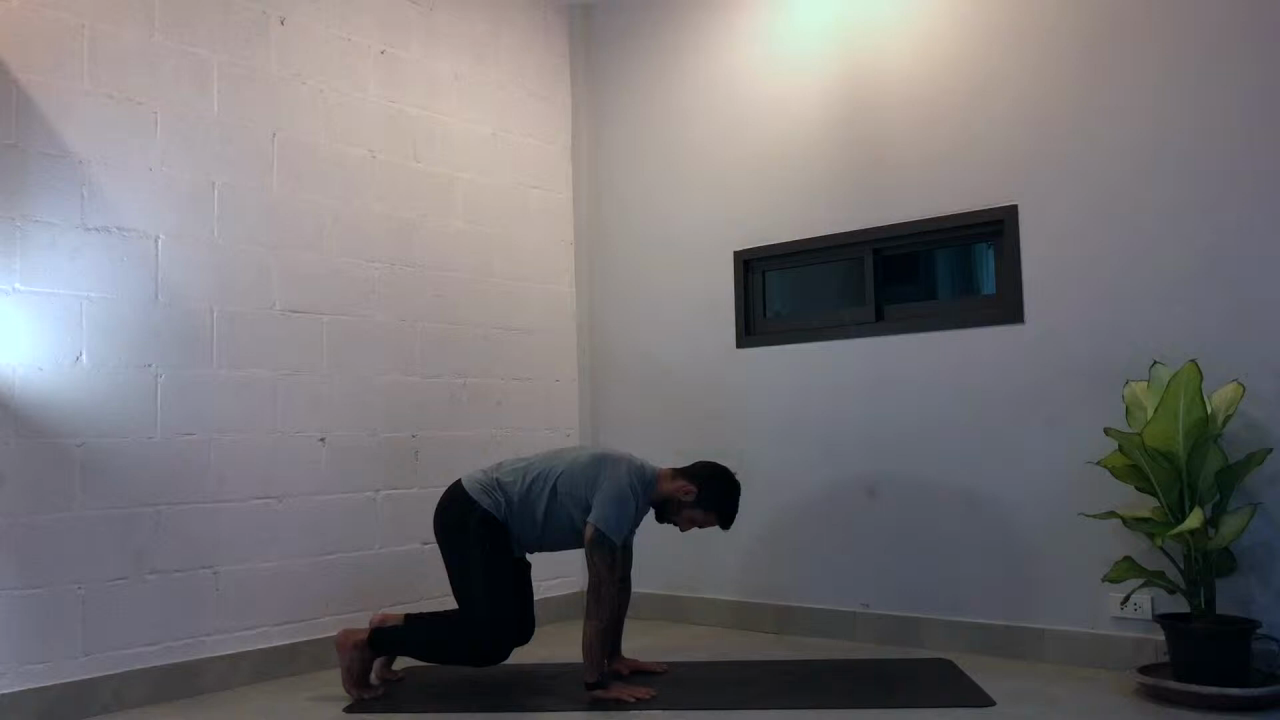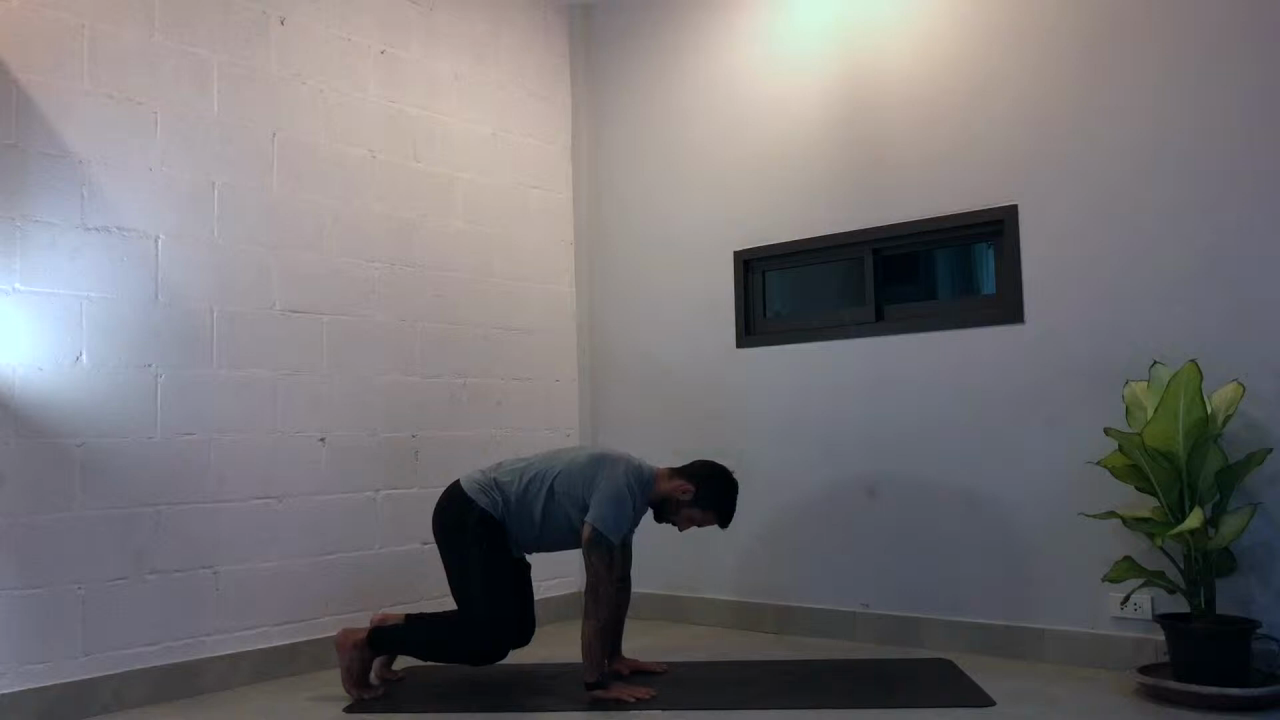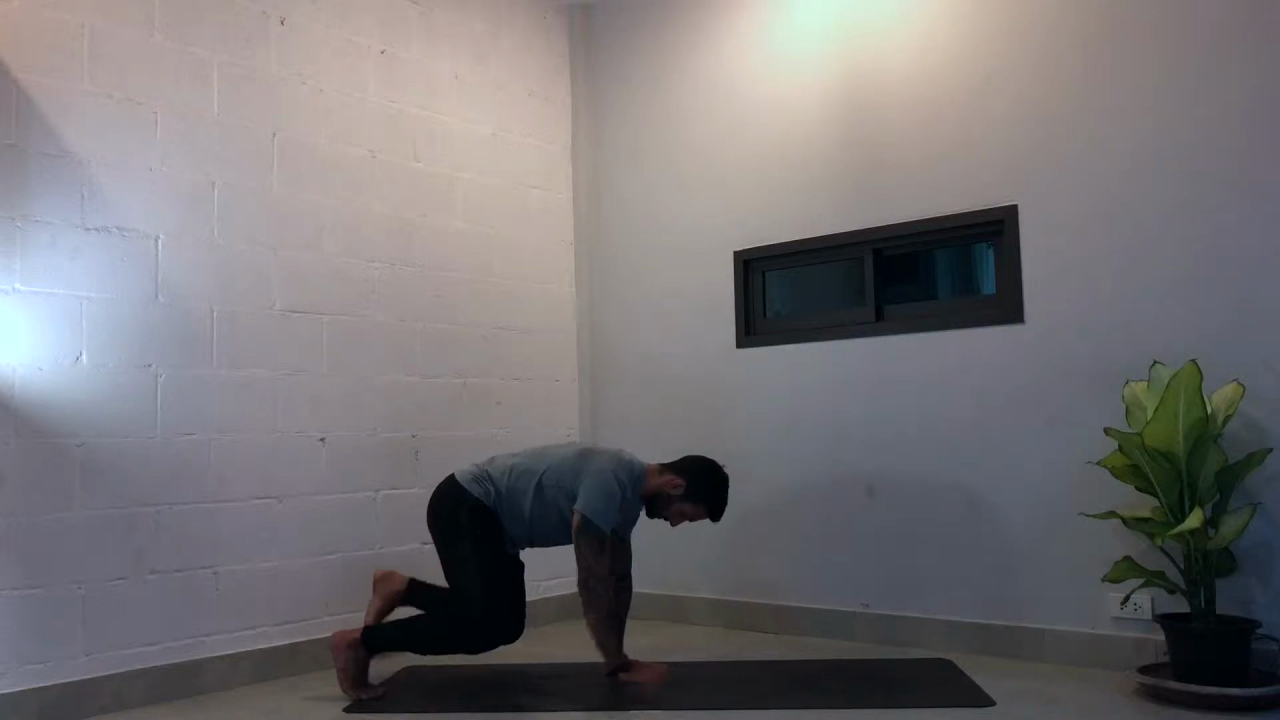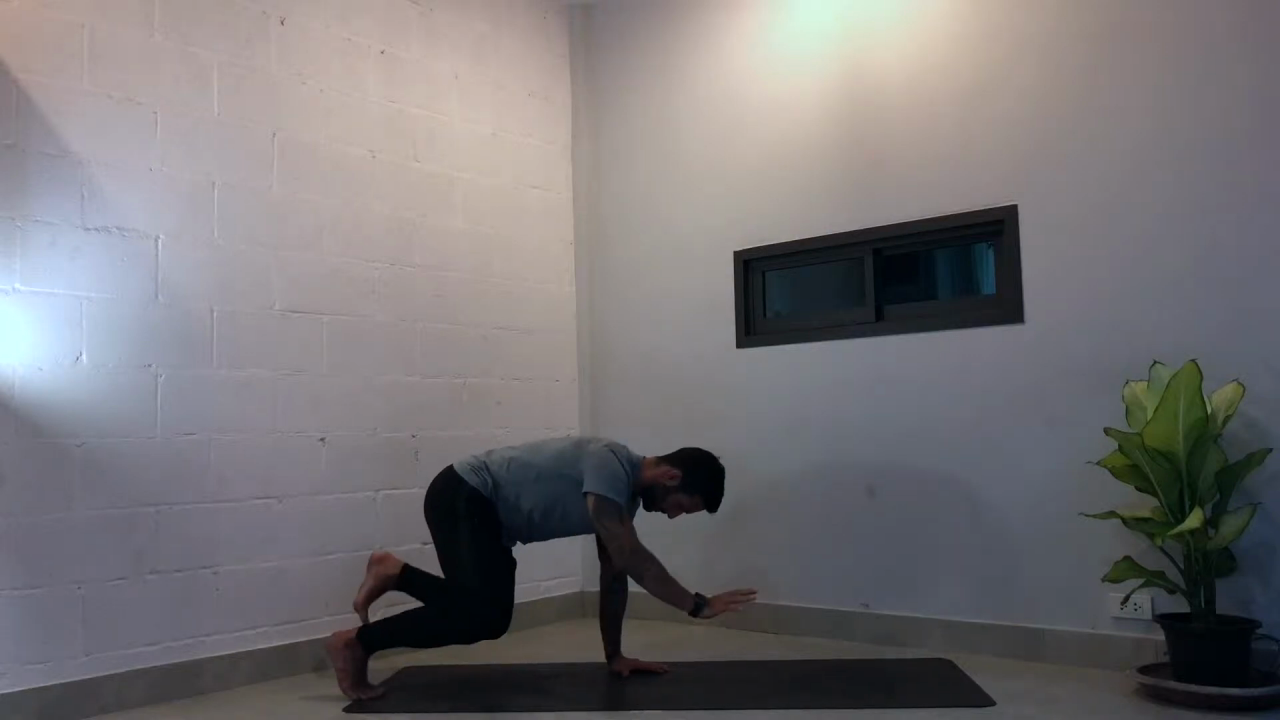
dt=0.4s
person 1, frame 1
left shoulder: (636, 489)
right shoulder: (624, 488)
left elbow: (620, 580)
right elbow: (601, 589)
left wrist: (615, 656)
right wrist: (596, 680)
left hip: (496, 523)
right hip: (471, 514)
left knee: (515, 630)
right knee: (491, 641)
left ankle: (396, 625)
right ankle: (366, 642)
person 1, frame 2
left shoulder: (634, 490)
right shoulder: (621, 488)
left elbow: (620, 580)
right elbow: (599, 590)
left wrist: (615, 657)
right wrist: (596, 680)
left hip: (494, 523)
right hip: (469, 514)
left knee: (516, 631)
right knee: (490, 640)
left ankle: (397, 627)
right ankle: (364, 643)
person 1, frame 3
left shoulder: (628, 494)
right shoulder: (610, 480)
left elbow: (617, 578)
right elbow: (593, 581)
left wrist: (618, 656)
right wrist: (618, 664)
left hip: (490, 517)
right hip: (464, 505)
left knee: (506, 626)
right knee: (485, 627)
left ankle: (400, 589)
right ankle: (358, 643)
person 1, frame 4
left shoulder: (626, 490)
right shoulder: (609, 465)
left elbow: (614, 575)
right elbow: (631, 558)
left wrist: (615, 656)
right wrist: (697, 605)
left hip: (490, 514)
right hip: (462, 497)
left knee: (490, 617)
right knee: (482, 616)
left ankle: (393, 572)
right ankle: (355, 643)
